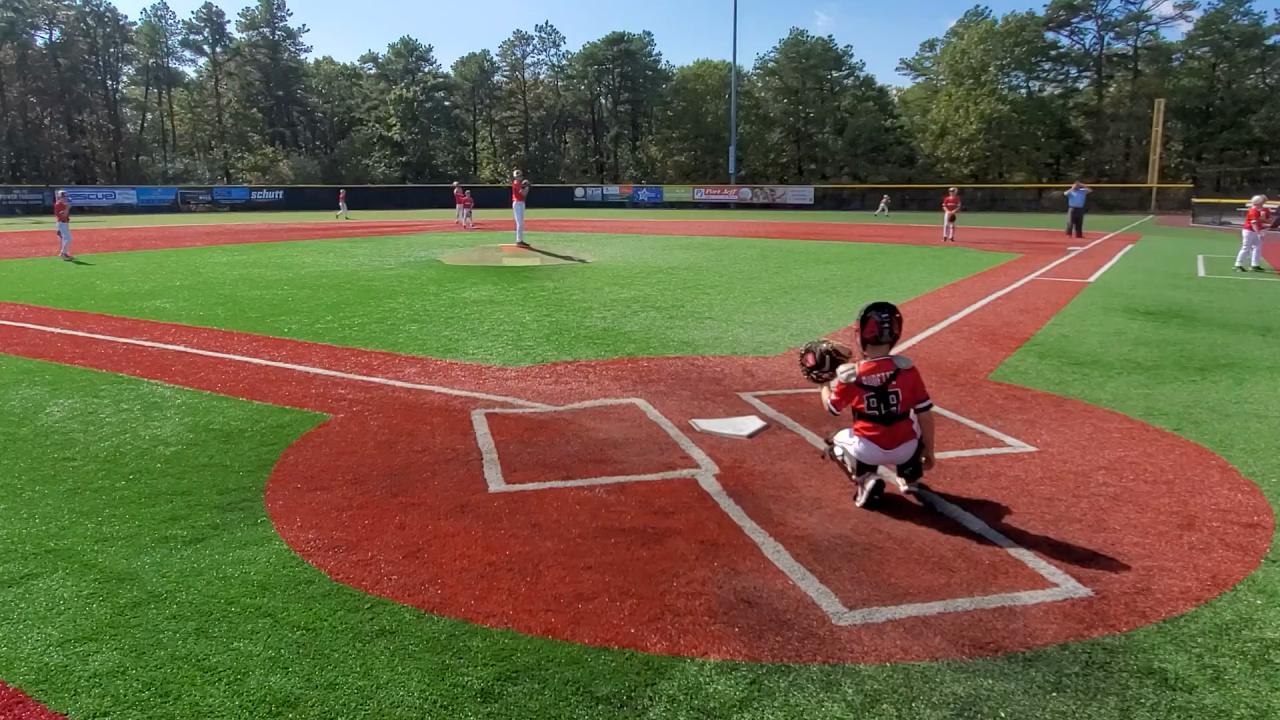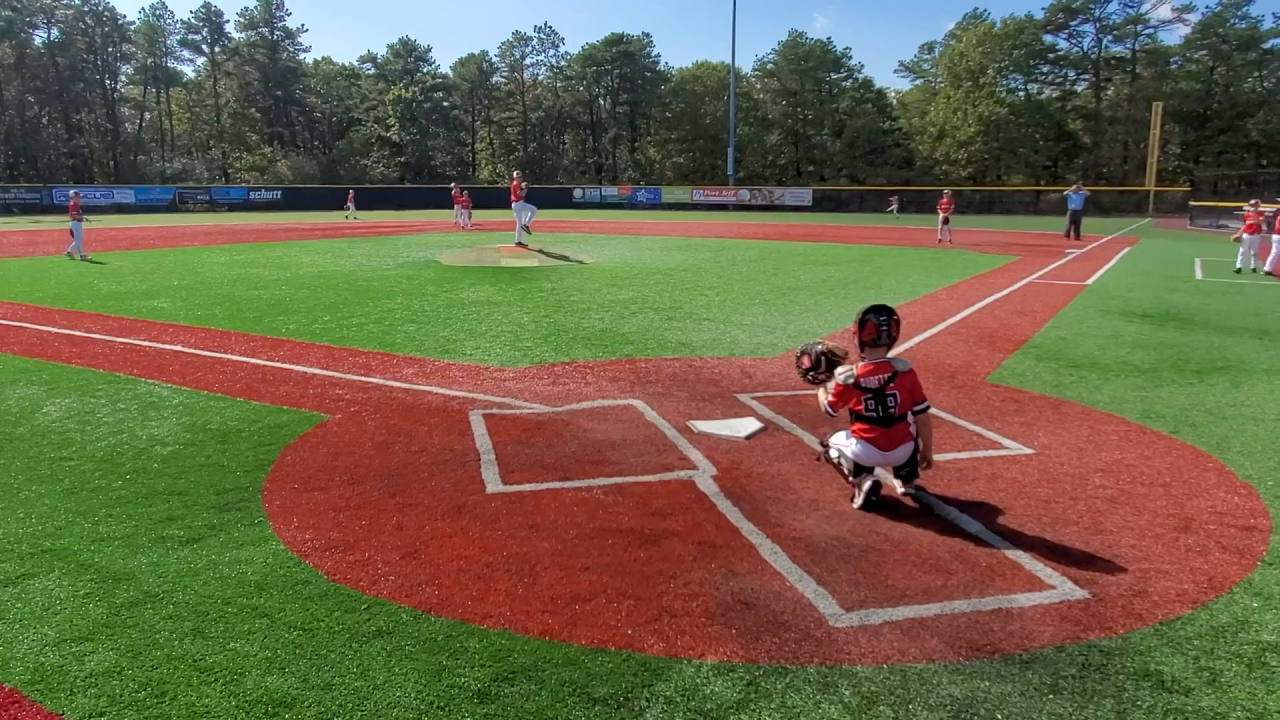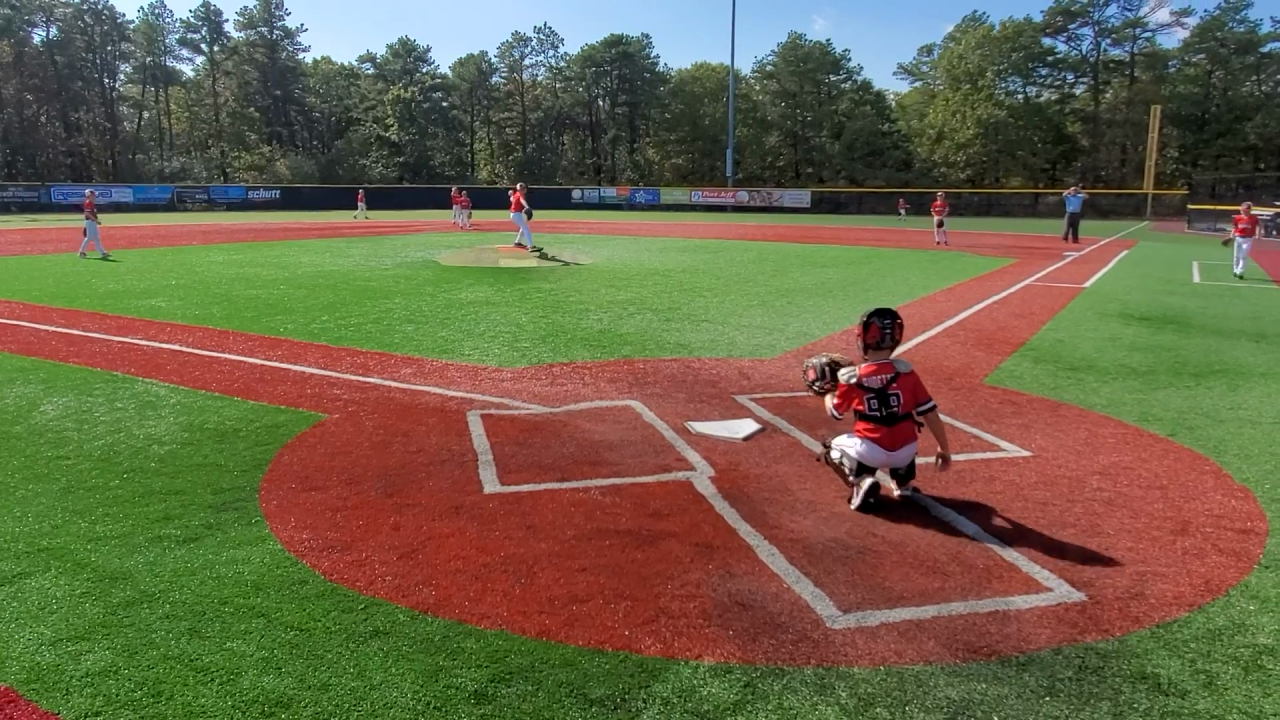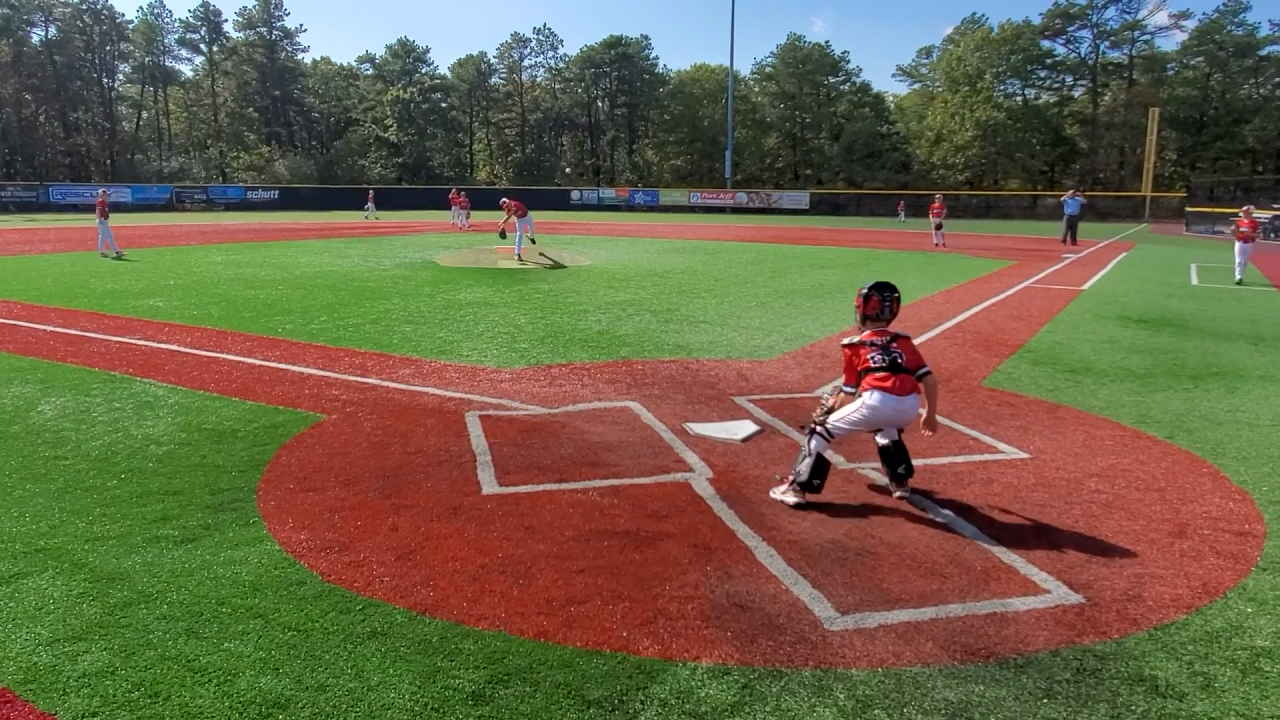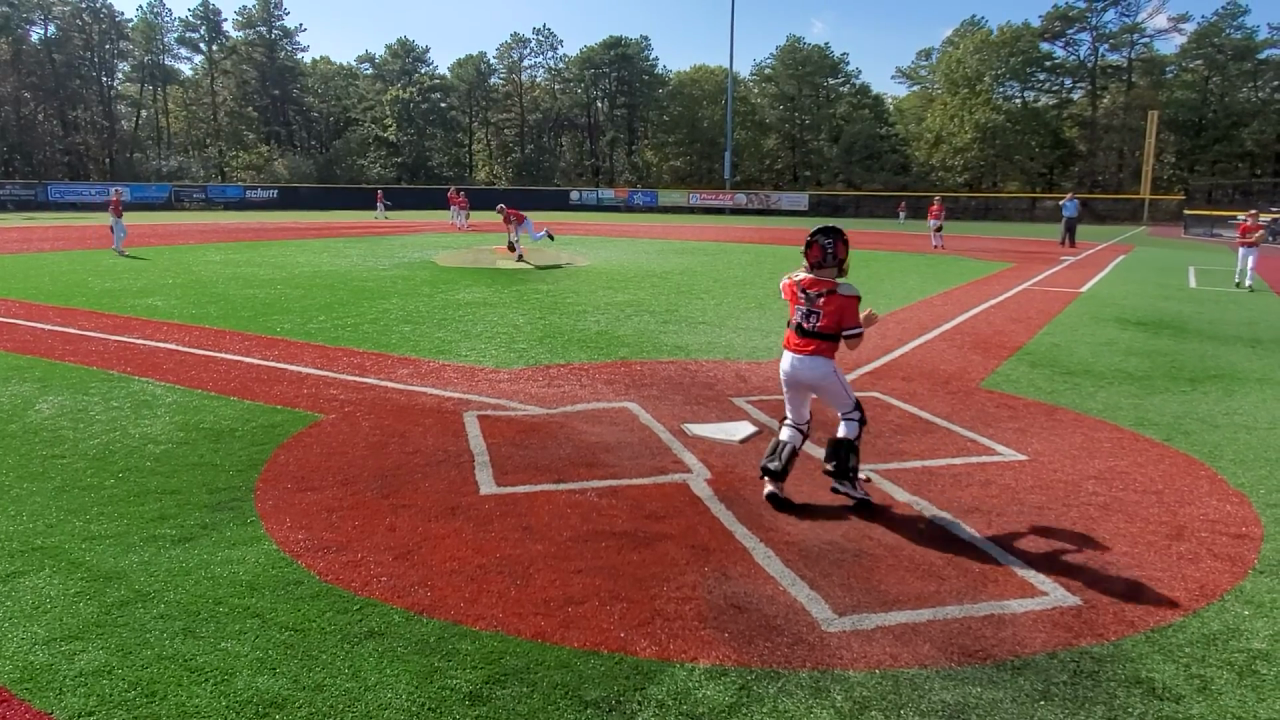
dt=0.5s
person 1, frame 1
left shoulder: (850, 375)
right shoulder: (907, 368)
left elbow: (831, 408)
right elbow: (925, 415)
left wrist: (824, 383)
right wrist: (929, 450)
left hip: (869, 451)
right hip: (905, 449)
left knee: (838, 441)
right knee: (916, 420)
left ankle: (865, 479)
right ankle: (910, 477)
person 1, frame 2
left shoulder: (848, 377)
right shoulder: (904, 371)
left elbow: (828, 409)
right elbow: (922, 417)
left wrist: (821, 384)
right wrist: (927, 450)
left hip: (866, 452)
right hip: (902, 451)
left knee: (831, 445)
left ankle: (862, 481)
right ankle: (906, 479)
person 1, frame 3
left shoulder: (851, 378)
right shoulder: (907, 373)
left elbow: (834, 413)
right elbow: (930, 414)
left wrist: (826, 391)
right wrist: (944, 449)
left hip: (872, 453)
right hip: (905, 452)
left knee: (833, 449)
left ankle: (861, 481)
right ankle: (902, 481)
person 1, frame 4
left shoulder: (854, 345)
right shoulder: (904, 342)
left elbow: (849, 392)
right elbow: (929, 380)
left wrist: (832, 406)
right wrist: (930, 413)
left hip: (877, 402)
right hip: (909, 405)
left knee: (820, 431)
right knee: (887, 427)
left ankle: (798, 488)
right ankle: (900, 482)
person 1, frame 5
left shoulder: (794, 284)
right shoulder: (846, 295)
left elbow: (784, 284)
right elbow: (852, 343)
left wrist: (807, 269)
right wrist: (866, 322)
left hip: (790, 362)
right hip: (821, 366)
left knee: (794, 422)
right knee: (851, 414)
left ankle: (774, 479)
right ankle: (844, 478)
